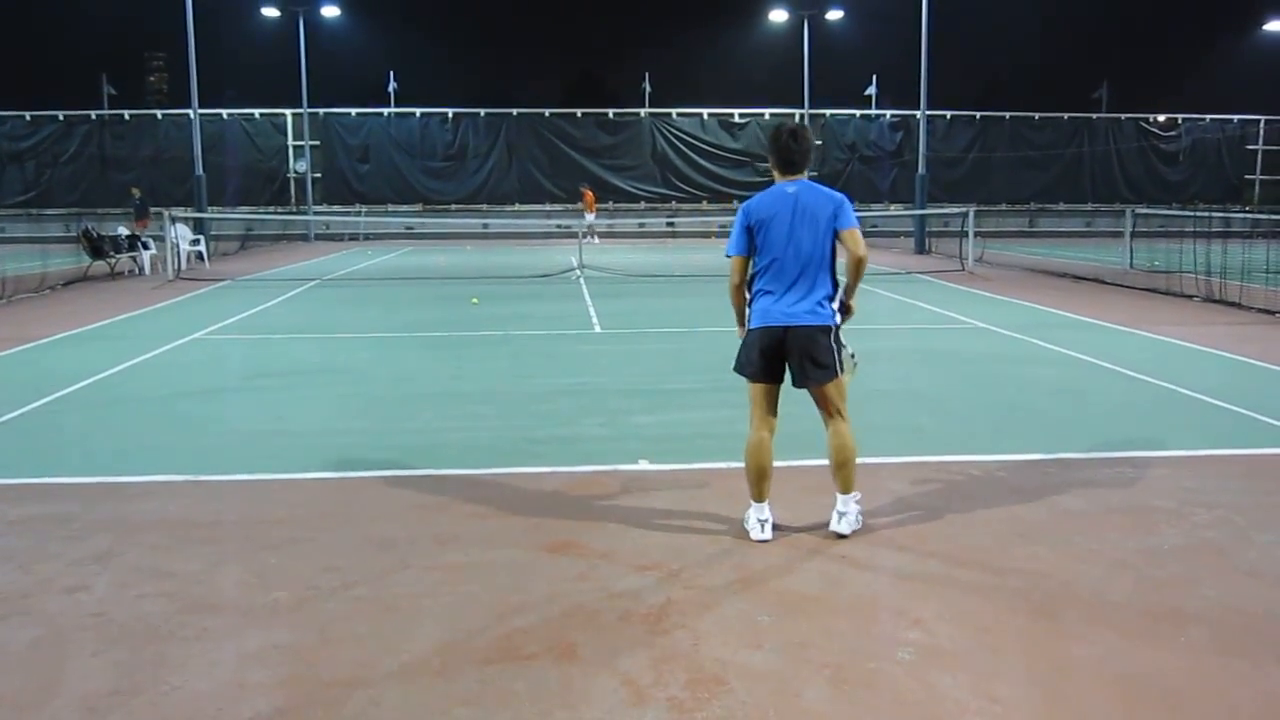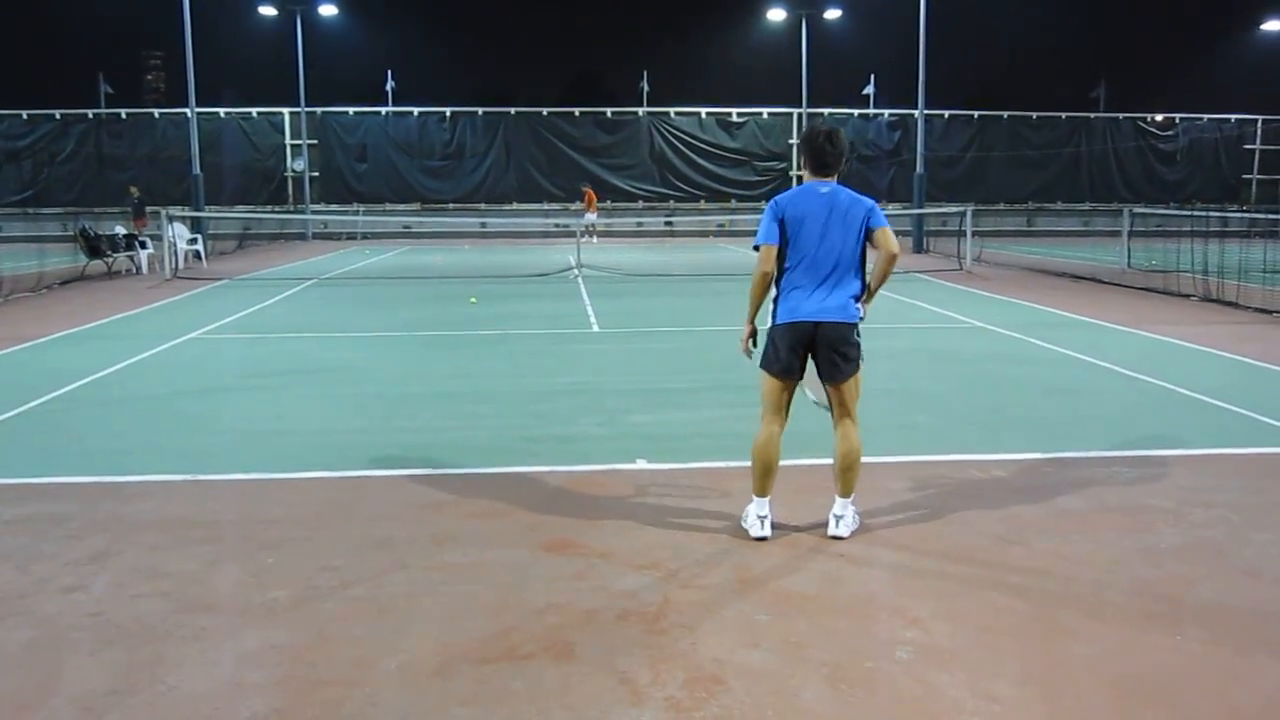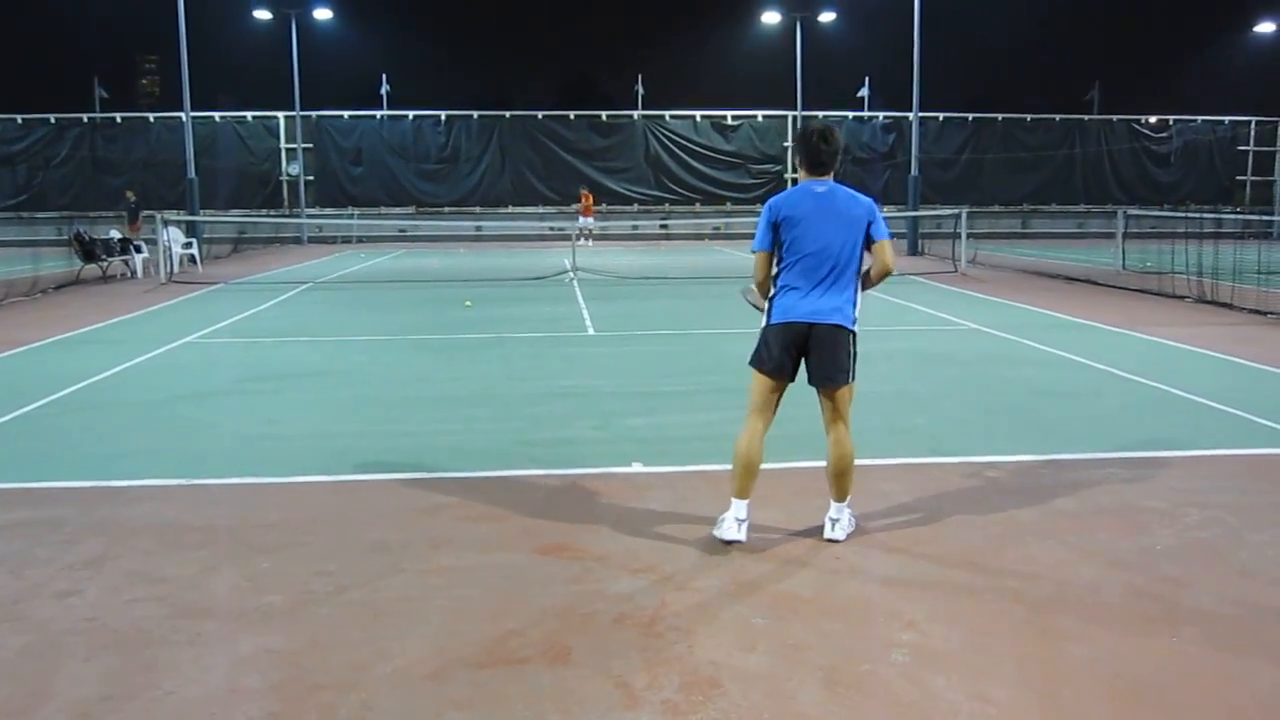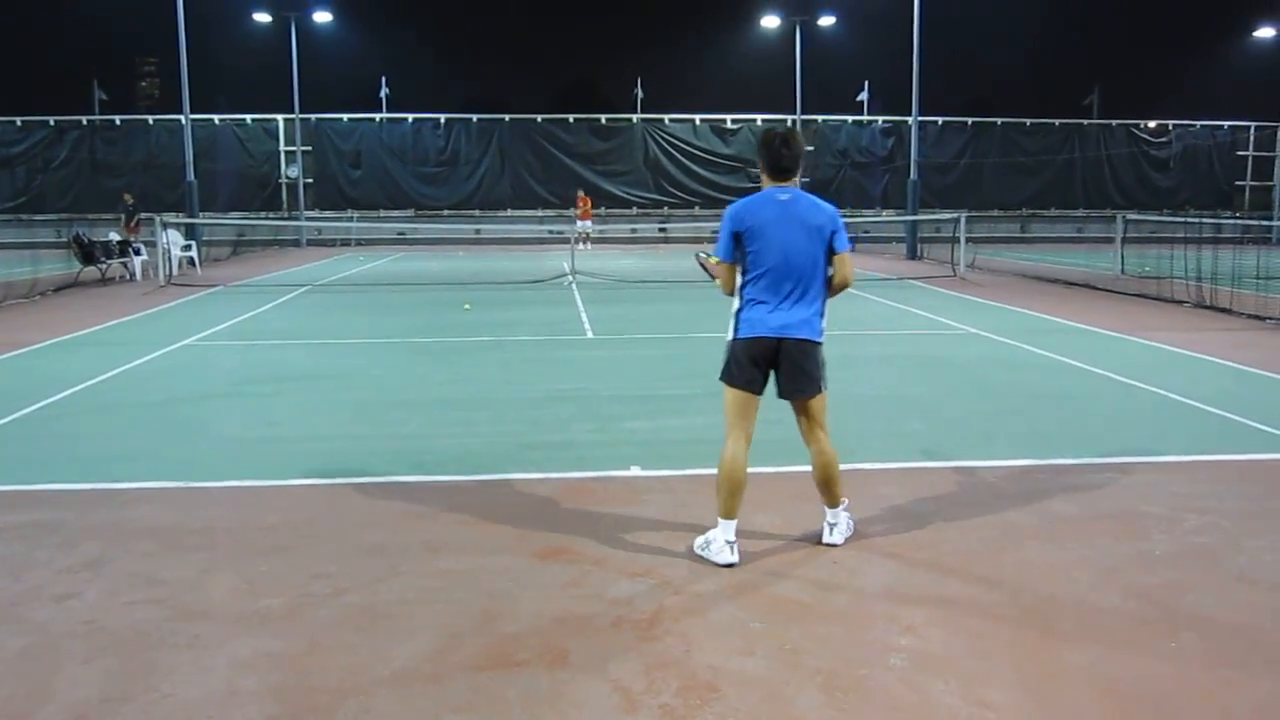
dt=0.3s
person 1, frame 1
left shoulder: (751, 209)
right shoulder: (834, 202)
left elbow: (737, 278)
right elbow: (858, 254)
left wrist: (741, 320)
right wrist: (847, 298)
left hip: (764, 326)
right hip: (815, 324)
left knee: (761, 425)
right knee: (836, 420)
left ankle: (759, 515)
right ankle: (846, 508)
person 1, frame 2
left shoulder: (782, 205)
right shoulder: (863, 206)
left elbow: (765, 268)
right elbow: (891, 250)
left wrist: (749, 320)
right wrist: (866, 296)
left hip: (789, 322)
right hip: (841, 322)
left knee: (772, 421)
right knee: (845, 421)
left ankle: (759, 512)
right ankle: (843, 512)
person 1, frame 3
left shoulder: (778, 206)
right shoulder: (863, 206)
left elbow: (762, 276)
right elbow: (885, 266)
left hip: (784, 323)
right hip: (835, 326)
left knee: (756, 421)
right knee: (838, 426)
left ankle: (737, 516)
right ankle: (838, 516)
person 1, frame 4
left shoulder: (739, 213)
right shoulder: (826, 214)
left elbow: (726, 284)
right elbow: (844, 278)
left hip: (751, 335)
right hip: (802, 337)
left knee: (737, 438)
right knee: (817, 434)
left ankle: (724, 537)
right ankle: (836, 519)
